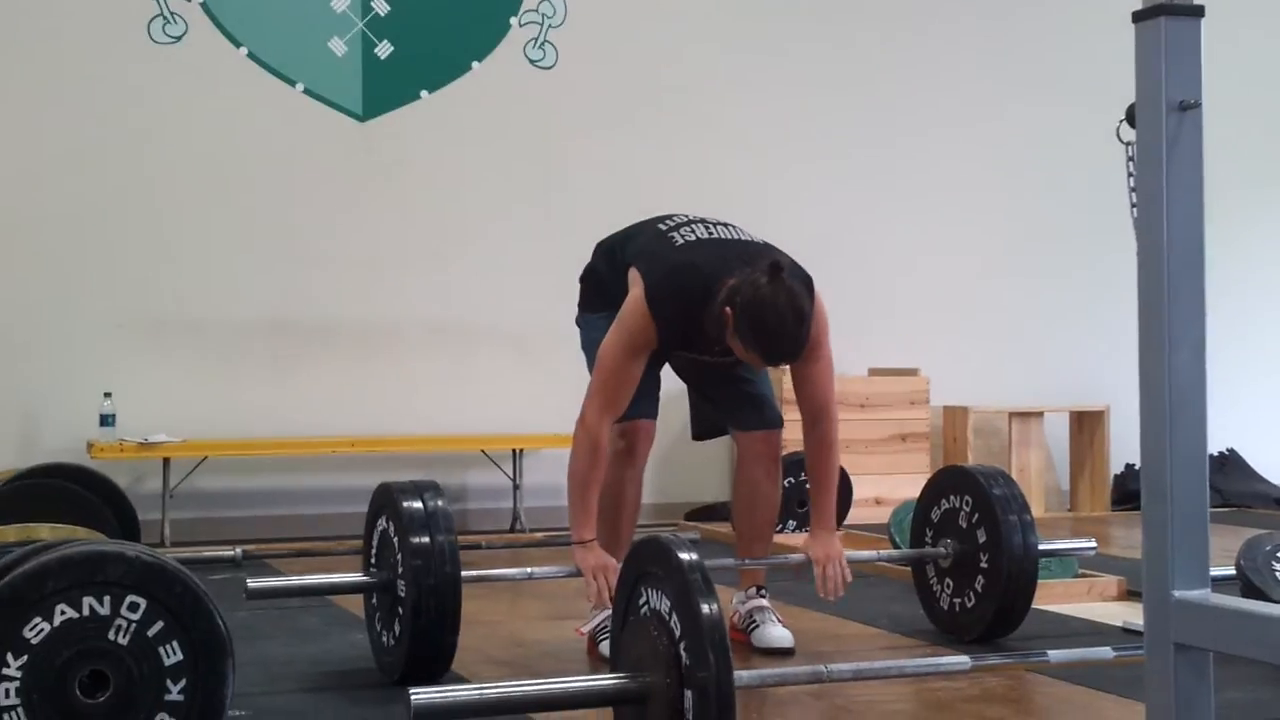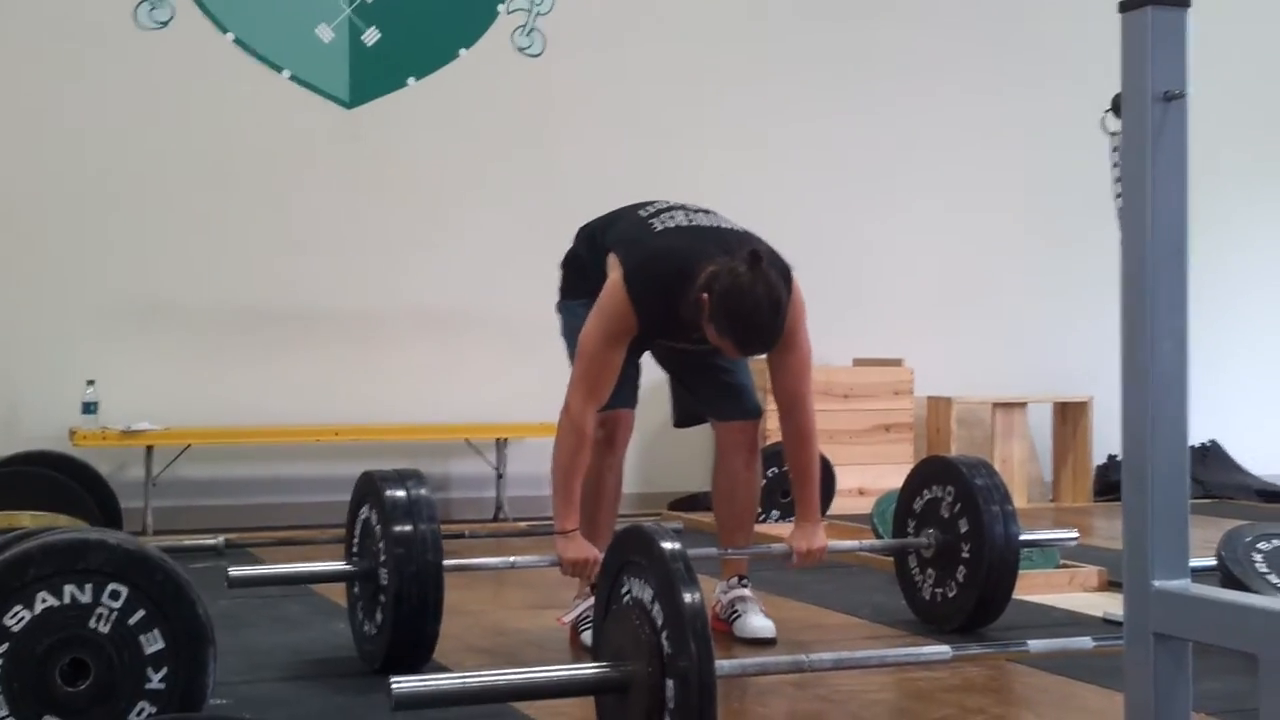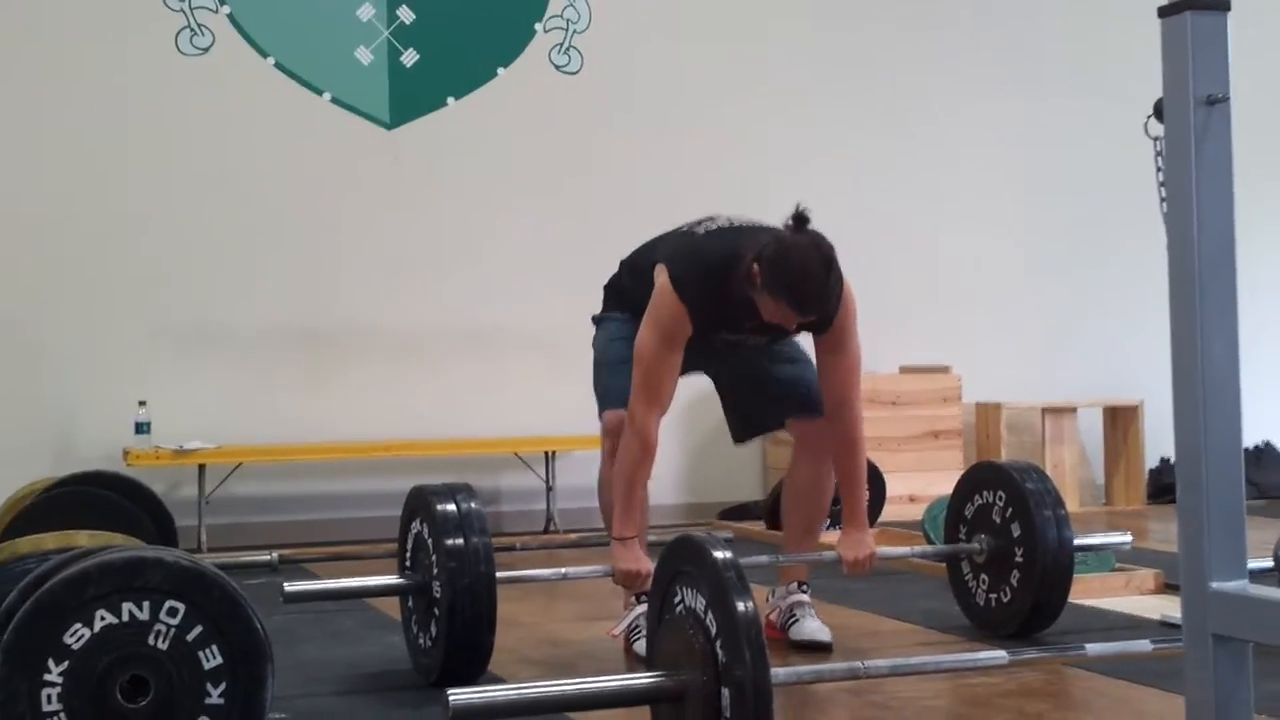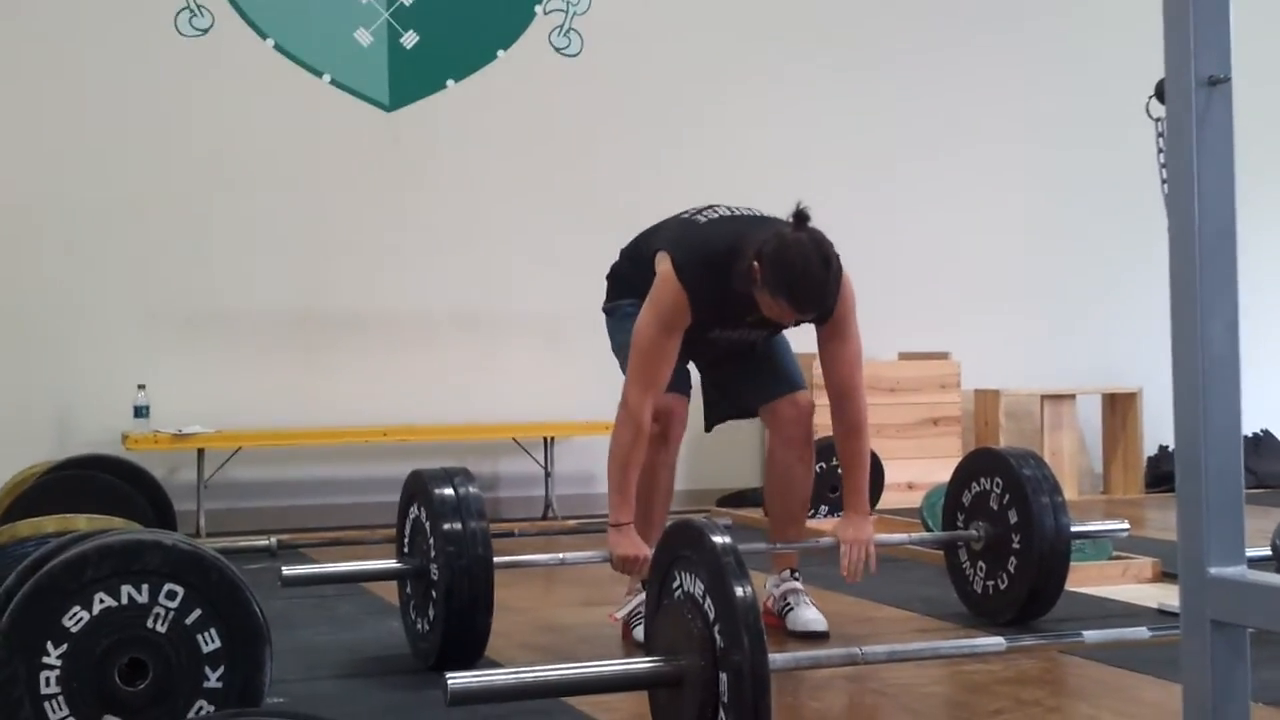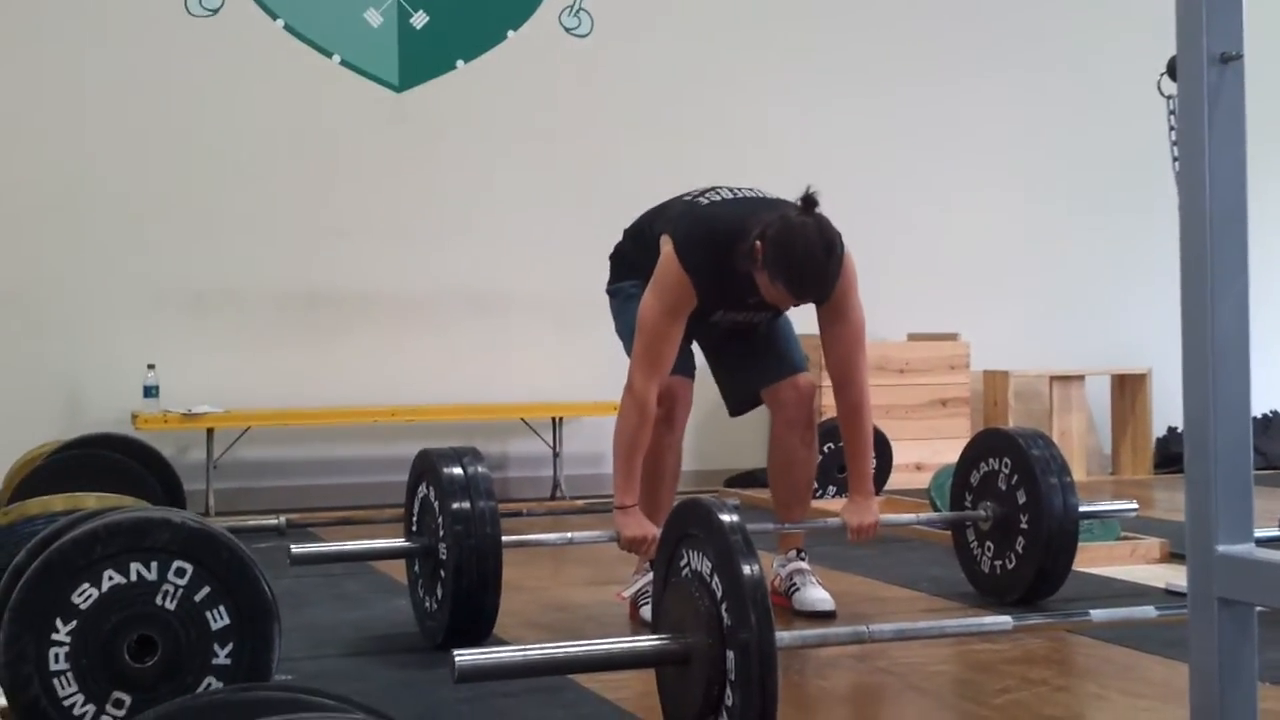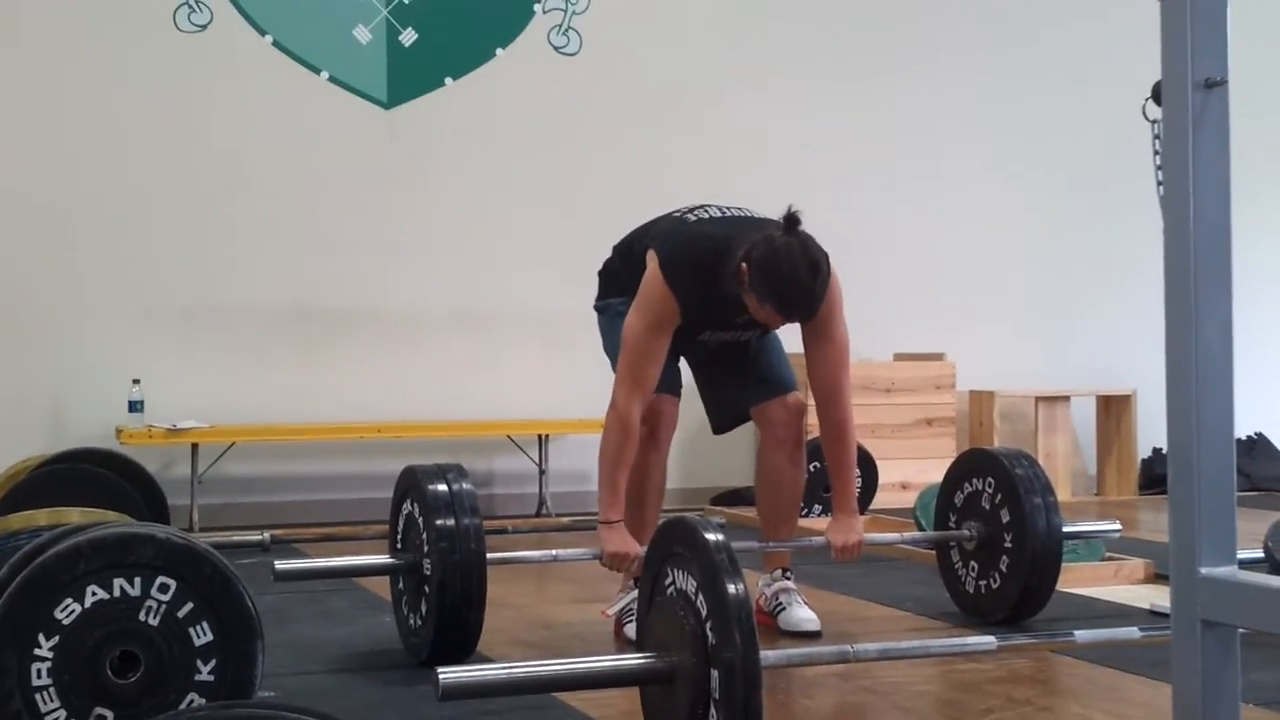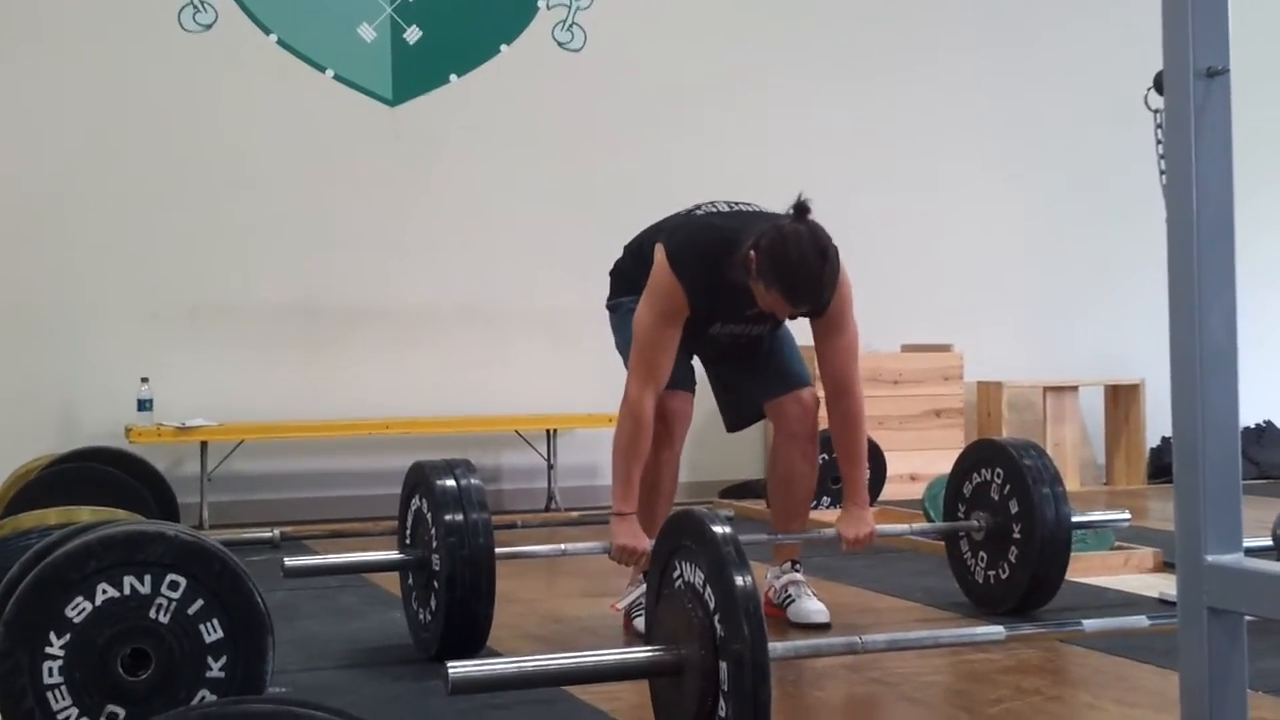
dt=0.7s
person 1, frame 1
left shoulder: (800, 305)
right shoulder: (651, 301)
left elbow: (820, 420)
right elbow: (595, 420)
left wrist: (824, 530)
right wrist: (584, 541)
left hip: (711, 322)
right hip: (614, 298)
left knee: (764, 437)
right knee: (633, 434)
left ankle: (751, 602)
right ankle: (609, 609)
person 1, frame 2
left shoulder: (778, 292)
right shoulder: (628, 287)
left elbow: (796, 410)
right elbow: (580, 408)
left wrist: (809, 520)
right wrist: (567, 531)
left hip: (690, 292)
right hip: (593, 283)
left knee: (743, 426)
right knee: (611, 423)
left ankle: (734, 591)
right ankle: (592, 599)
person 1, frame 3
left shoulder: (831, 293)
right shoulder: (682, 282)
left elbow: (845, 414)
right elbow: (644, 418)
left wrist: (857, 526)
right wrist: (625, 541)
left hip: (746, 334)
right hip: (638, 311)
left knee: (818, 427)
right knee: (623, 424)
left ankle: (790, 598)
right ankle: (640, 607)
person 1, frame 4
left shoulder: (829, 283)
right shoulder: (683, 274)
left elbow: (848, 401)
right elbow: (638, 402)
left wrist: (858, 513)
right wrist: (621, 525)
left hip: (738, 325)
right hip: (641, 299)
left knee: (795, 413)
right knee: (666, 414)
left ankle: (784, 585)
right ankle: (643, 594)
person 1, frame 5
left shoulder: (830, 264)
right shoulder: (686, 254)
left elbow: (850, 382)
right elbow: (643, 386)
left wrist: (862, 493)
right wrist: (626, 506)
left hip: (740, 302)
right hip: (645, 280)
left knee: (797, 394)
right knee: (672, 396)
left ankle: (791, 565)
right ankle: (650, 575)
person 1, frame 6
left shoulder: (815, 279)
right shoulder: (673, 272)
left elbow: (834, 400)
right elbow: (628, 401)
left wrist: (845, 512)
right wrist: (612, 522)
left hip: (729, 320)
right hip: (632, 295)
left knee: (786, 413)
right knee: (656, 416)
left ankle: (777, 584)
right ankle: (636, 591)
person 1, frame 7
left shoulder: (825, 278)
right shoulder: (680, 264)
left elbow: (844, 392)
right elbow: (642, 394)
left wrist: (856, 505)
right wrist: (623, 515)
left hip: (742, 321)
right hip: (645, 296)
left knee: (800, 408)
right knee: (672, 411)
left ankle: (785, 577)
right ankle: (645, 586)
